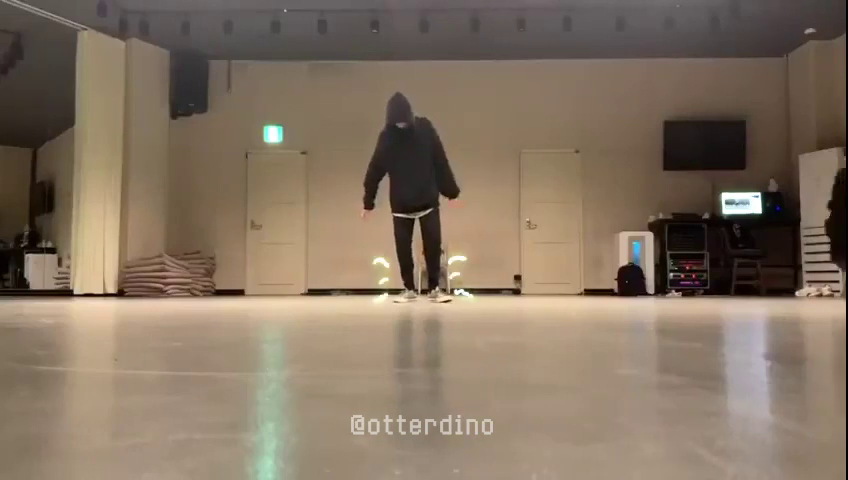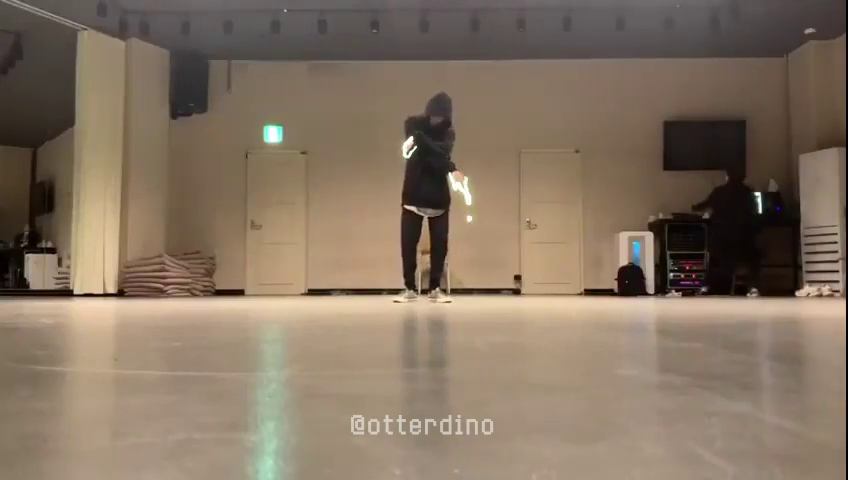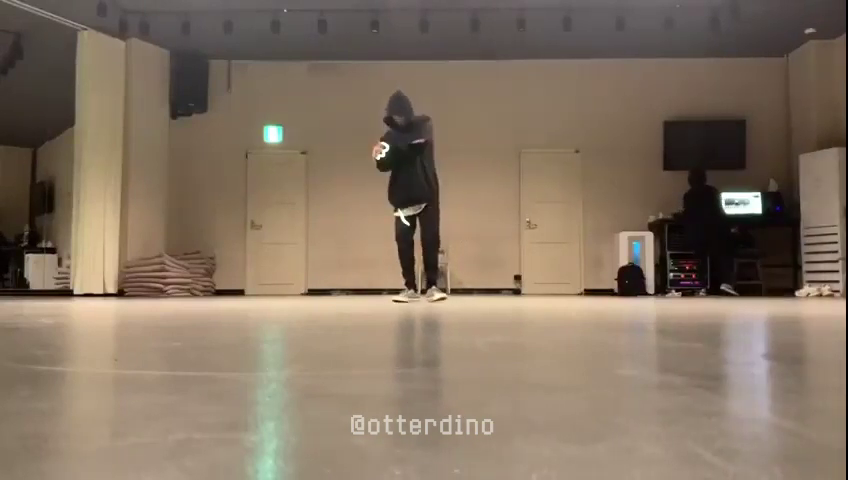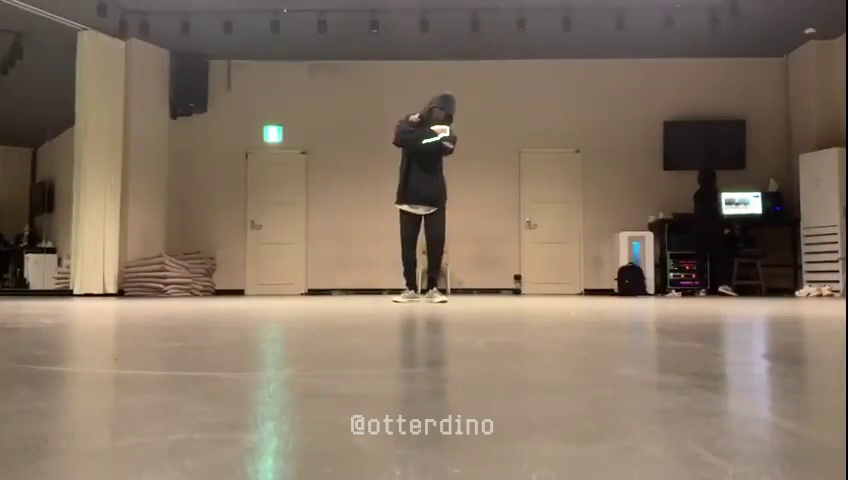
dt=1s
person 1, frame 1
left shoulder: (425, 128)
right shoulder: (386, 136)
left elbow: (440, 161)
right elbow: (376, 168)
left wrist: (450, 190)
right wrist: (369, 201)
left hip: (428, 198)
right hip: (400, 201)
left knee: (433, 243)
right knee: (402, 245)
left ankle: (434, 287)
right ankle: (408, 288)
person 1, frame 2
left shoulder: (448, 133)
right shoulder: (413, 125)
left elbow: (443, 150)
right elbow: (423, 148)
left wrist: (425, 144)
right wrist: (451, 168)
left hip: (438, 194)
right hip: (414, 193)
left knee: (440, 242)
right knee: (408, 241)
left ankle: (435, 288)
right ankle: (409, 288)
person 1, frame 3
left shoulder: (423, 124)
right shoulder: (391, 135)
left elbow: (421, 141)
right elbow: (384, 165)
left wrist: (392, 143)
right wrist: (379, 154)
left hip: (426, 193)
right hip: (402, 195)
left knee: (430, 239)
right knee: (403, 240)
left ankle: (432, 286)
right ankle: (410, 287)
person 1, frame 4
left shoulder: (444, 131)
right shoulder: (410, 122)
left elbow: (448, 146)
right elbow: (400, 138)
left wrist: (430, 132)
right wrist: (430, 132)
left hip: (434, 195)
right hip: (409, 193)
left knee: (436, 241)
right knee: (408, 242)
left ankle: (432, 287)
right ankle: (411, 288)
